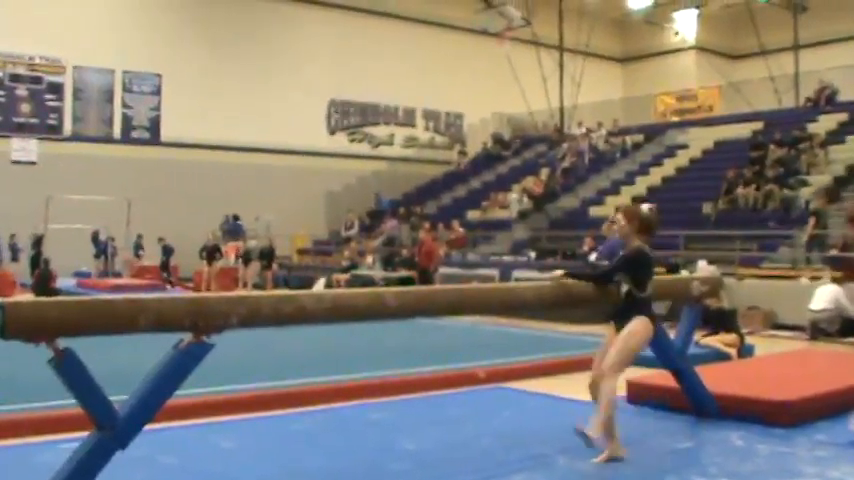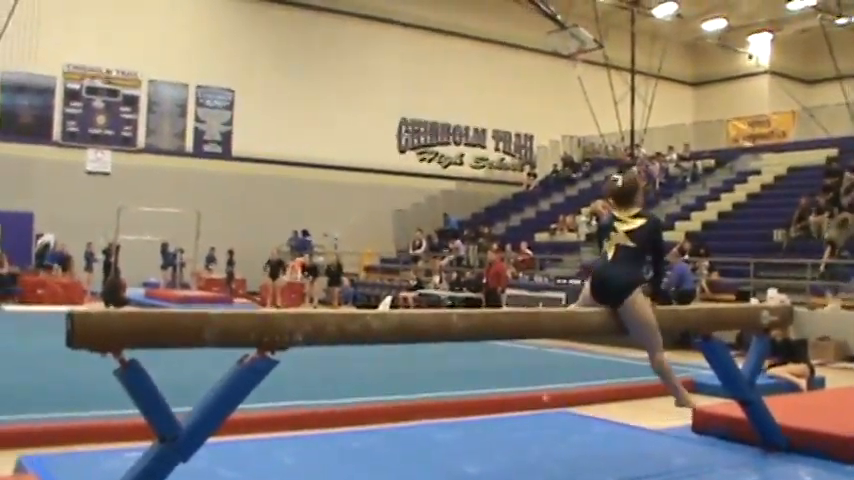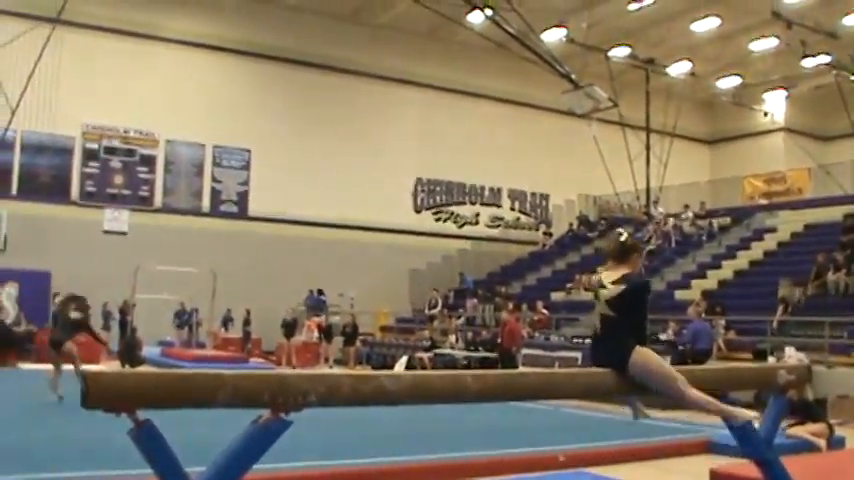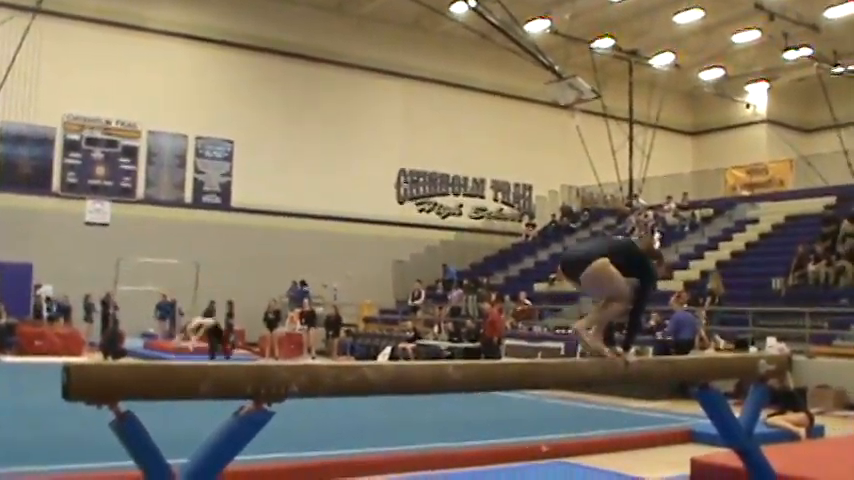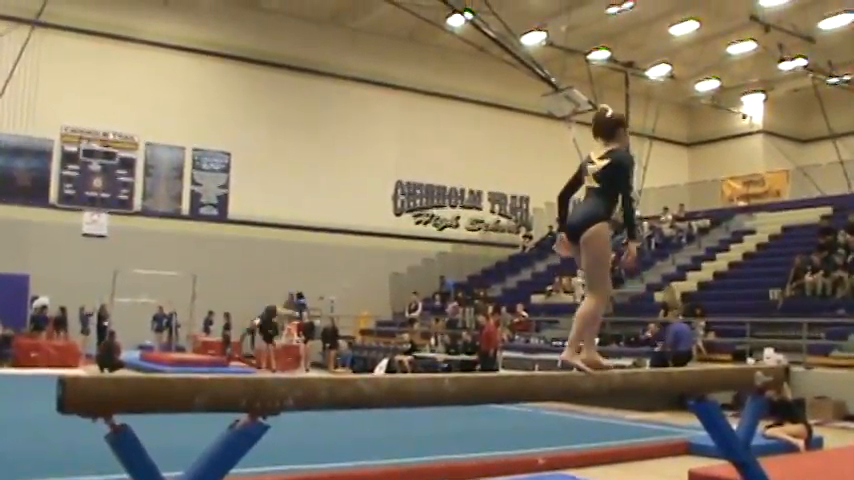
dt=1s
person 1, frame 1
left shoulder: (637, 253)
right shoulder: (629, 253)
left elbow: (604, 275)
right elbow: (605, 279)
left wrist: (567, 274)
left hip: (639, 321)
right hip: (621, 321)
left knee: (609, 373)
right knee: (596, 383)
left ankle: (597, 427)
right ankle: (613, 447)
person 1, frame 2
left shoulder: (607, 221)
right shoulder: (652, 224)
right elbow: (658, 264)
right wrist: (655, 293)
left hip: (599, 280)
right hip: (625, 287)
left knee: (580, 310)
right knee: (655, 349)
right ankle: (680, 395)
person 1, frame 3
left shoulder: (599, 280)
right shoulder: (639, 283)
right elbow: (639, 324)
right wrist: (639, 350)
left hip: (599, 354)
right hip: (622, 352)
right knee: (679, 386)
right ankle: (731, 412)
person 1, frame 4
right shoulder: (647, 268)
right elbow: (637, 311)
left wrist: (610, 346)
right wrist: (626, 349)
right hip: (589, 261)
right knee: (626, 299)
left ankle: (595, 335)
right ankle: (584, 326)
person 1, frame 5
left shoulder: (589, 160)
right shoulder: (622, 158)
left elbow: (564, 196)
right elbow: (626, 200)
left wrist: (564, 231)
right wrist: (631, 239)
left hip: (575, 222)
right hip: (595, 223)
left knee: (601, 291)
right knee: (596, 293)
left ankle: (590, 351)
right ankle: (572, 350)
